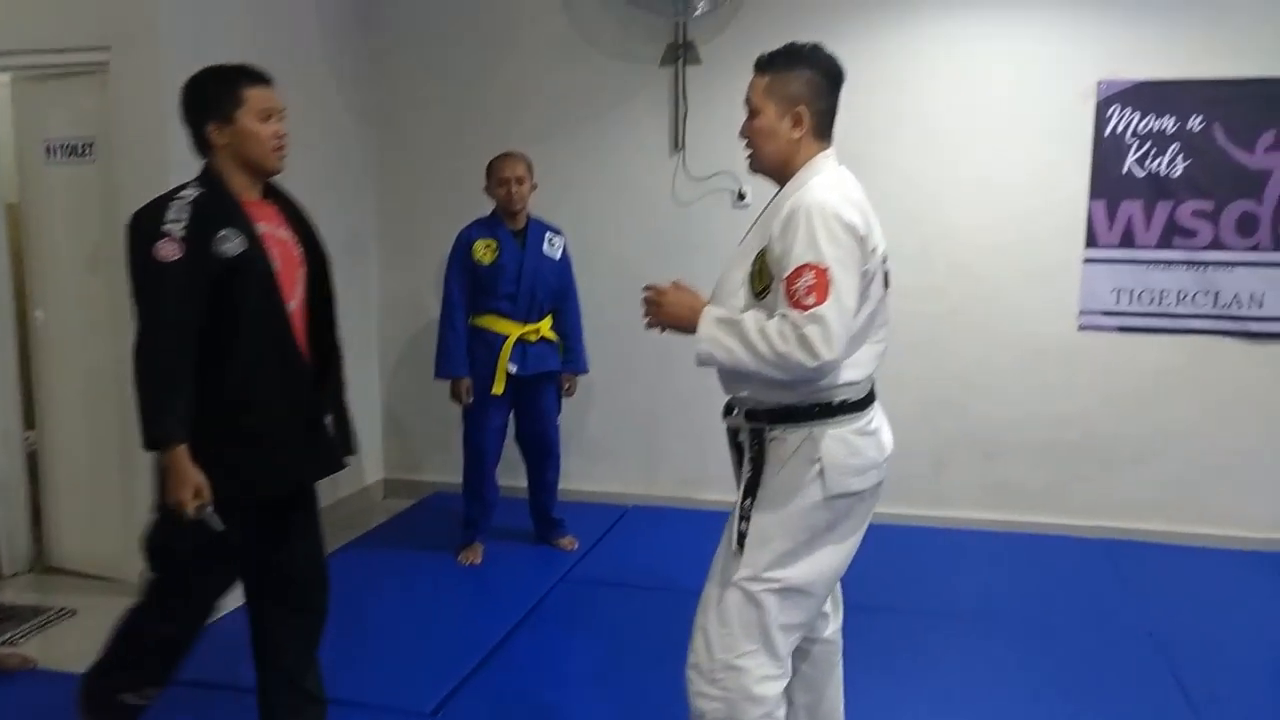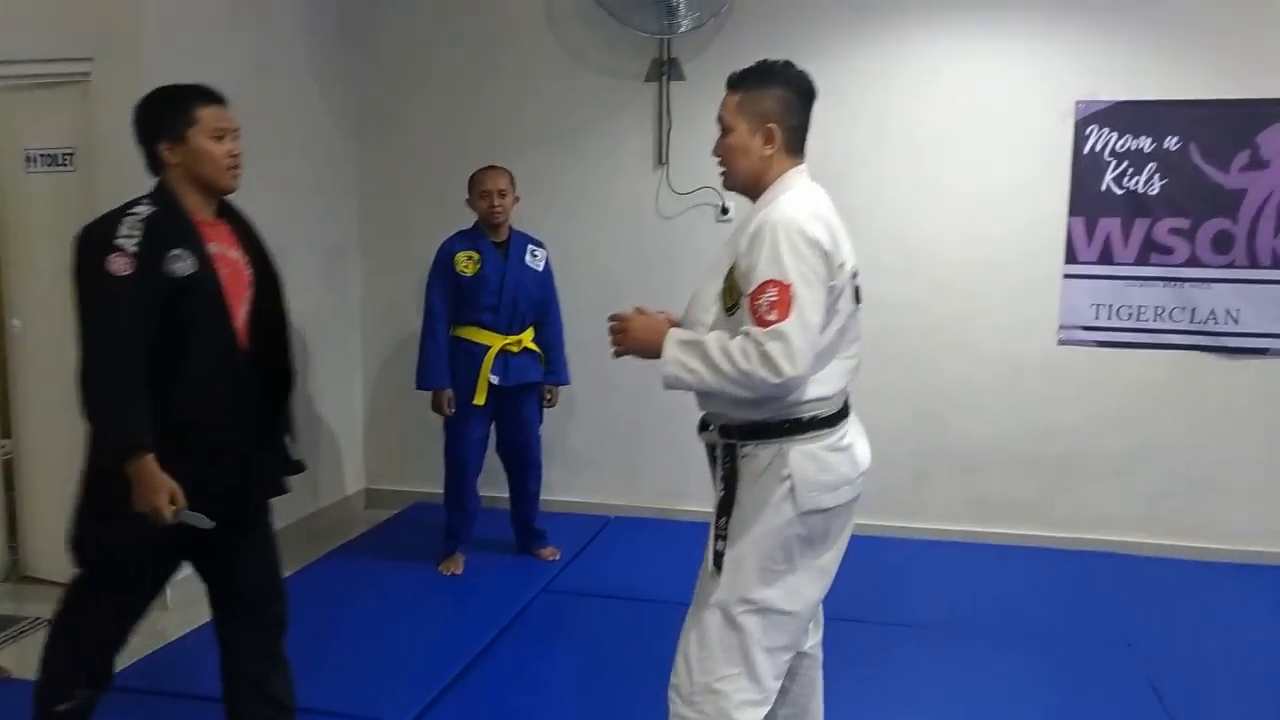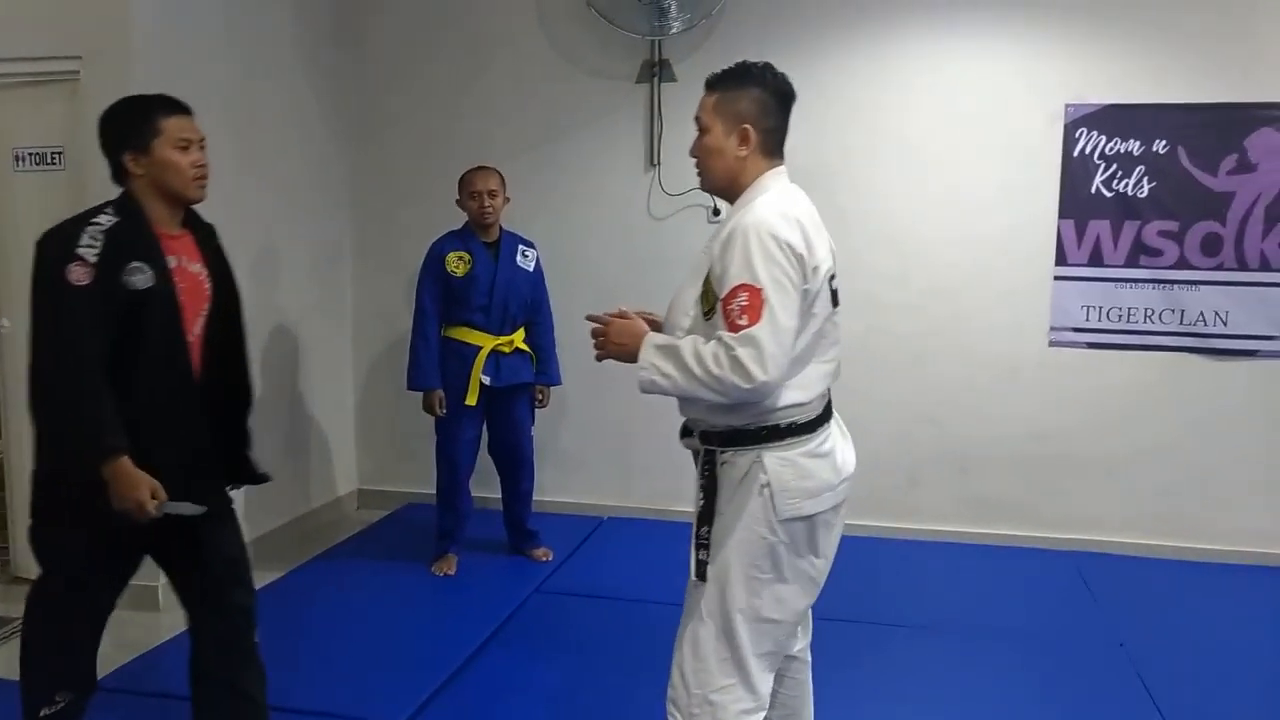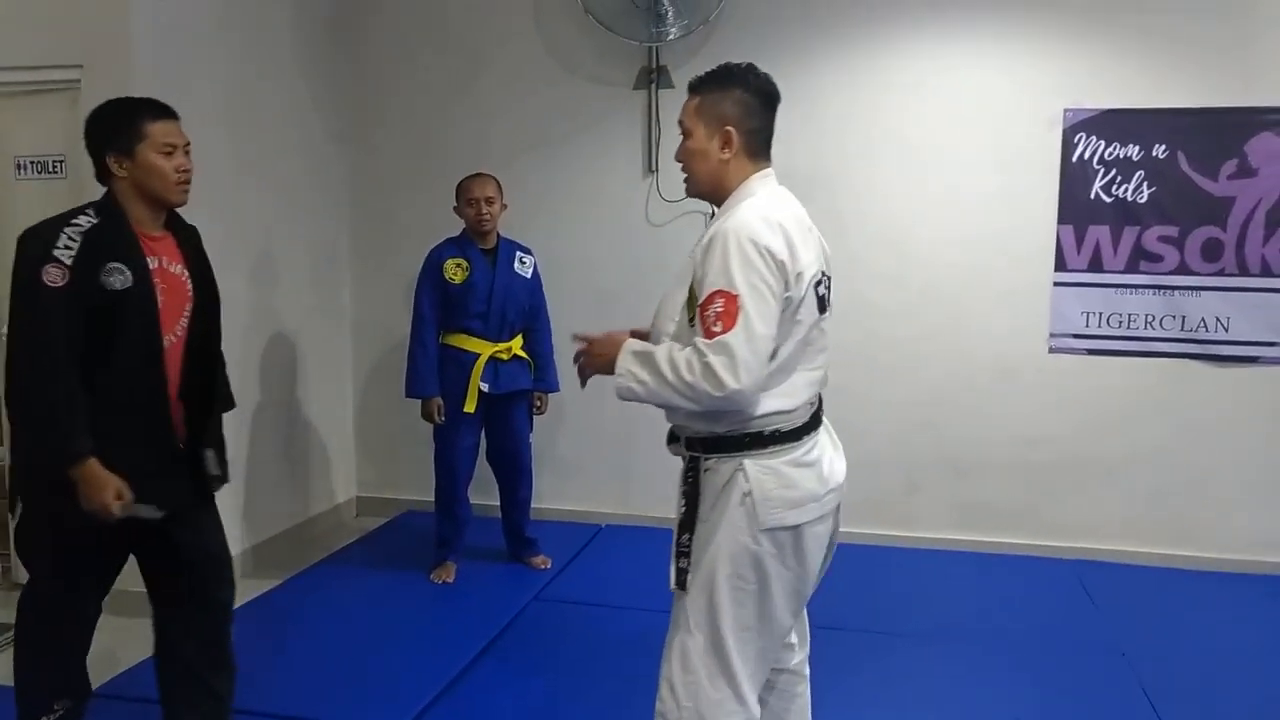
dt=0.1s
person 1, frame 1
left shoulder: (817, 207)
right shoulder: (812, 198)
left elbow: (812, 345)
left wrist: (702, 322)
right wrist: (714, 310)
left hip: (812, 452)
right hip: (815, 443)
left knee: (732, 650)
right knee: (804, 625)
person 1, frame 2
left shoulder: (786, 224)
right shoulder: (788, 214)
left elbow: (773, 361)
left wrist: (666, 344)
right wrist: (680, 328)
left hip: (786, 467)
right hip: (796, 457)
right knee: (786, 639)
person 1, frame 3
left shoulder: (759, 226)
right shoulder: (787, 213)
left elbow: (750, 367)
left wrist: (645, 348)
right wrist: (667, 331)
left hip: (768, 474)
right hip: (800, 460)
right knee: (776, 648)
person 1, frame 4
left shoulder: (741, 232)
right shoulder: (782, 217)
left elbow: (724, 375)
left wrist: (624, 359)
right wrist: (655, 341)
left hip: (753, 483)
right hip: (789, 467)
right knee: (774, 657)
person 2, frame 1
left shoulder: (285, 213)
right shoulder: (177, 221)
right elbow: (162, 352)
left wrist: (323, 426)
right wrist: (175, 456)
left hip: (287, 446)
right hip: (218, 456)
left knee: (298, 590)
right knee: (184, 595)
person 2, frame 2
left shoulder: (236, 230)
right shoulder: (128, 237)
right elbow: (112, 364)
left wrist: (265, 441)
right wrist: (141, 466)
left hip: (230, 459)
right hip: (162, 467)
left knee: (256, 599)
right knee: (107, 598)
person 2, frame 3
left shoulder: (201, 239)
right shoulder: (84, 245)
left elbow: (224, 349)
right elbow: (67, 371)
left wrist: (229, 444)
right wrist: (115, 466)
left hip: (192, 461)
right hip: (105, 473)
left knee: (224, 595)
right knee: (71, 606)
person 2, frame 4
left shoulder: (185, 241)
right shoulder: (64, 246)
left wrist: (205, 440)
right wrist: (83, 467)
left hip: (169, 460)
right hip: (86, 471)
left knee: (204, 591)
right knee: (61, 609)
person 3, frame 1
left shoulder: (552, 239)
right shoulder: (472, 238)
left elbow: (567, 307)
right elbow: (455, 309)
left wrist: (572, 364)
right wrist: (457, 370)
left hip: (540, 360)
right hip: (488, 359)
left knee: (544, 447)
right knee: (482, 450)
left ankle: (549, 525)
right ankle: (474, 535)
person 3, frame 2
left shoulder: (534, 252)
right shoulder: (454, 250)
left elbow: (549, 319)
right elbow: (437, 321)
left wrist: (553, 375)
right wrist: (438, 381)
left hip: (522, 370)
right hip: (470, 370)
left knee: (526, 458)
right knee: (463, 461)
left ankle: (531, 536)
right ankle: (455, 546)
person 3, frame 3
left shoulder: (525, 252)
right shoulder: (444, 251)
left elbow: (540, 319)
right elbow: (427, 321)
left wrist: (545, 375)
right wrist: (429, 381)
left hip: (513, 371)
right hip: (460, 370)
left knee: (518, 458)
right knee: (455, 462)
left ankle: (523, 537)
right ankle: (448, 546)
person 3, frame 4
left shoulder: (522, 259)
right shoulder: (442, 258)
left elbow: (538, 325)
right elbow: (425, 328)
left wrist: (543, 382)
right wrist: (428, 389)
left hip: (512, 378)
right hip: (459, 377)
left knee: (516, 466)
right knee: (453, 469)
left ankle: (522, 545)
right ankle: (447, 554)
